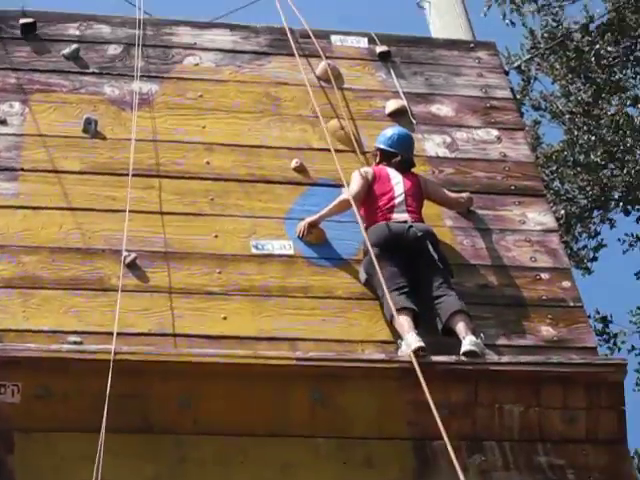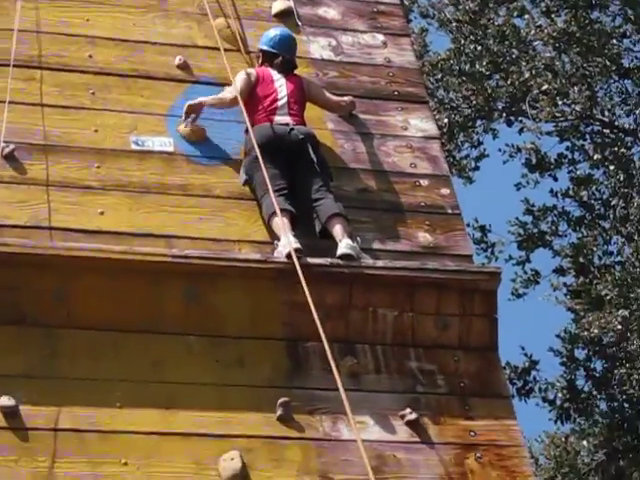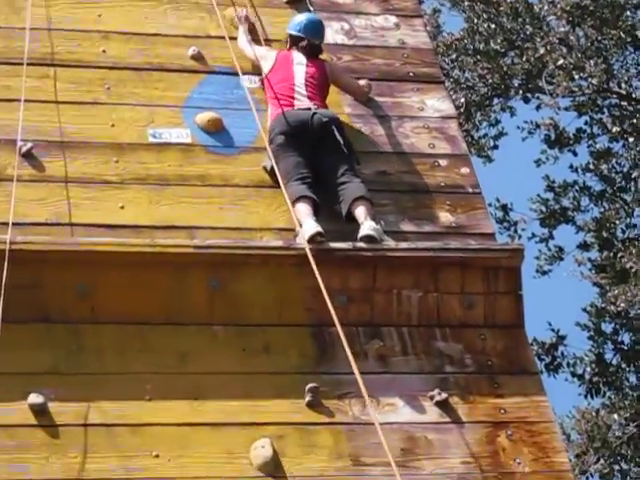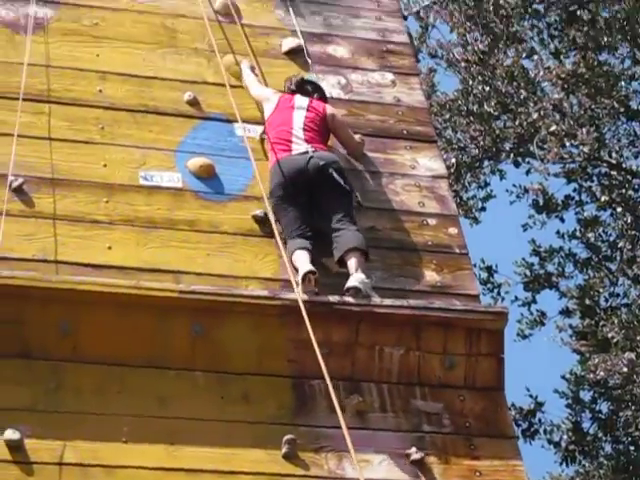
dt=0.5s
person 1, frame 1
left shoulder: (366, 173)
right shoulder: (418, 180)
left elbow: (350, 198)
right elbow: (458, 202)
left wrist: (317, 218)
right wrist: (465, 199)
left hip: (382, 236)
right hip: (420, 234)
left knee: (394, 290)
right knee: (441, 288)
left ankle: (410, 337)
right ankle: (467, 336)
person 1, frame 2
left shoulder: (250, 75)
right shoulder: (302, 82)
left elbow: (229, 98)
right elbow: (341, 106)
left wrist: (199, 101)
right wrist: (347, 101)
left hip: (264, 136)
right hip: (301, 136)
left knee: (273, 192)
right knee: (320, 191)
left ankle: (287, 238)
right ankle: (345, 239)
person 1, frame 3
left shoulder: (269, 56)
right shoulder: (326, 66)
left elbow: (243, 43)
right elbow: (361, 92)
left wrist: (243, 25)
right wrist: (364, 84)
left hip: (286, 123)
right hip: (324, 120)
left knee: (296, 178)
right knee: (345, 175)
left ankle: (308, 223)
right ankle: (367, 222)
person 1, frame 4
left shoulder: (272, 99)
right shoulder: (326, 110)
left elbow: (250, 81)
right elbow: (356, 150)
left wrist: (246, 66)
right wrist: (358, 140)
left hip: (284, 168)
right hip: (323, 163)
left knee: (297, 233)
right knee: (342, 223)
left ankle: (305, 266)
right ankle: (357, 273)
